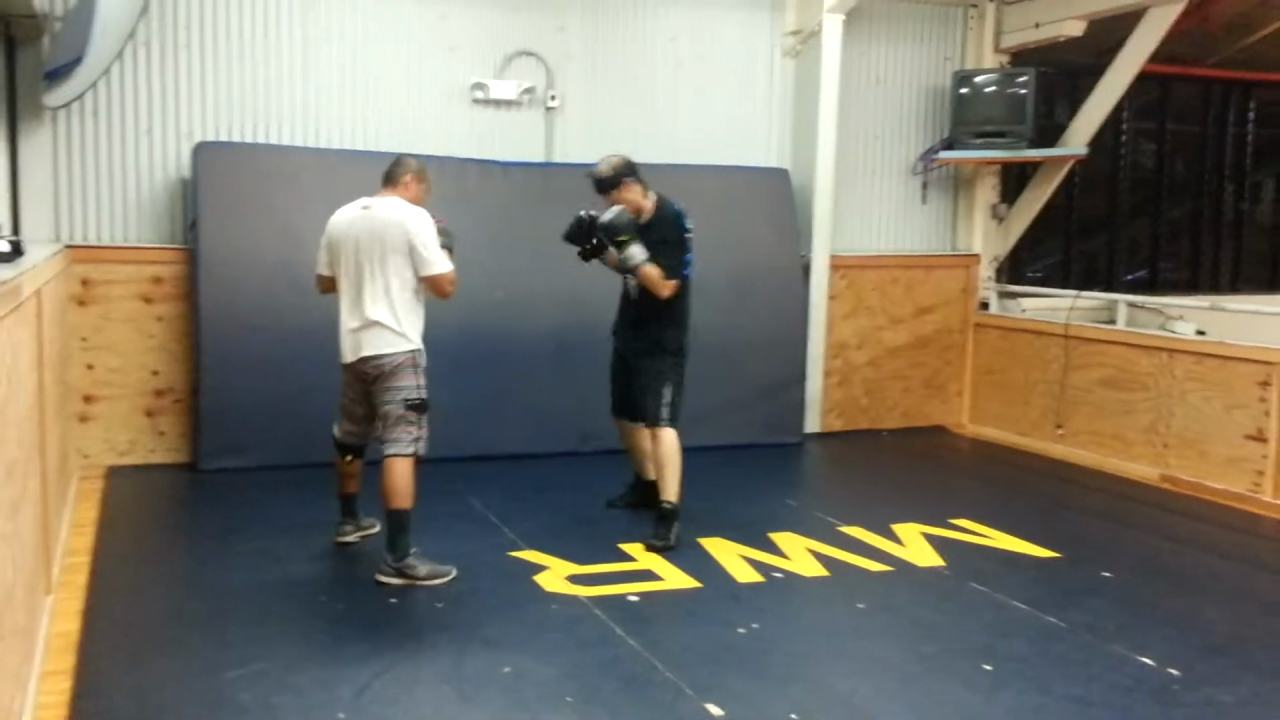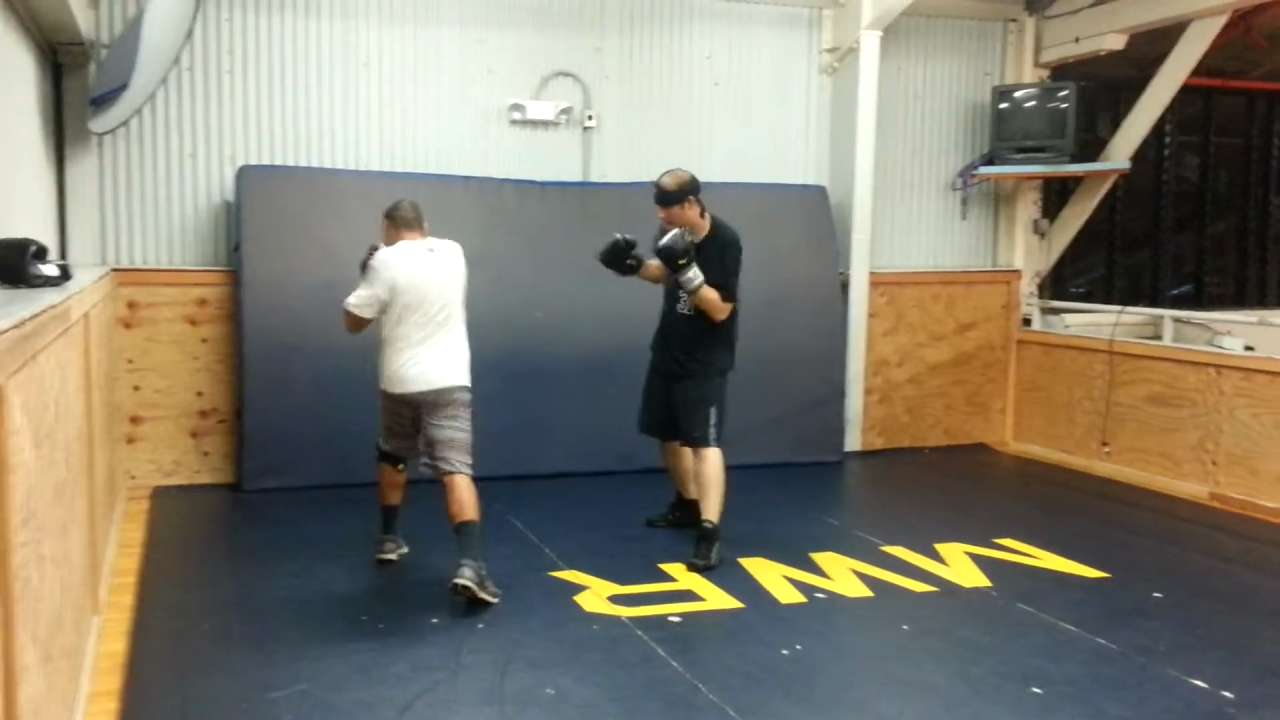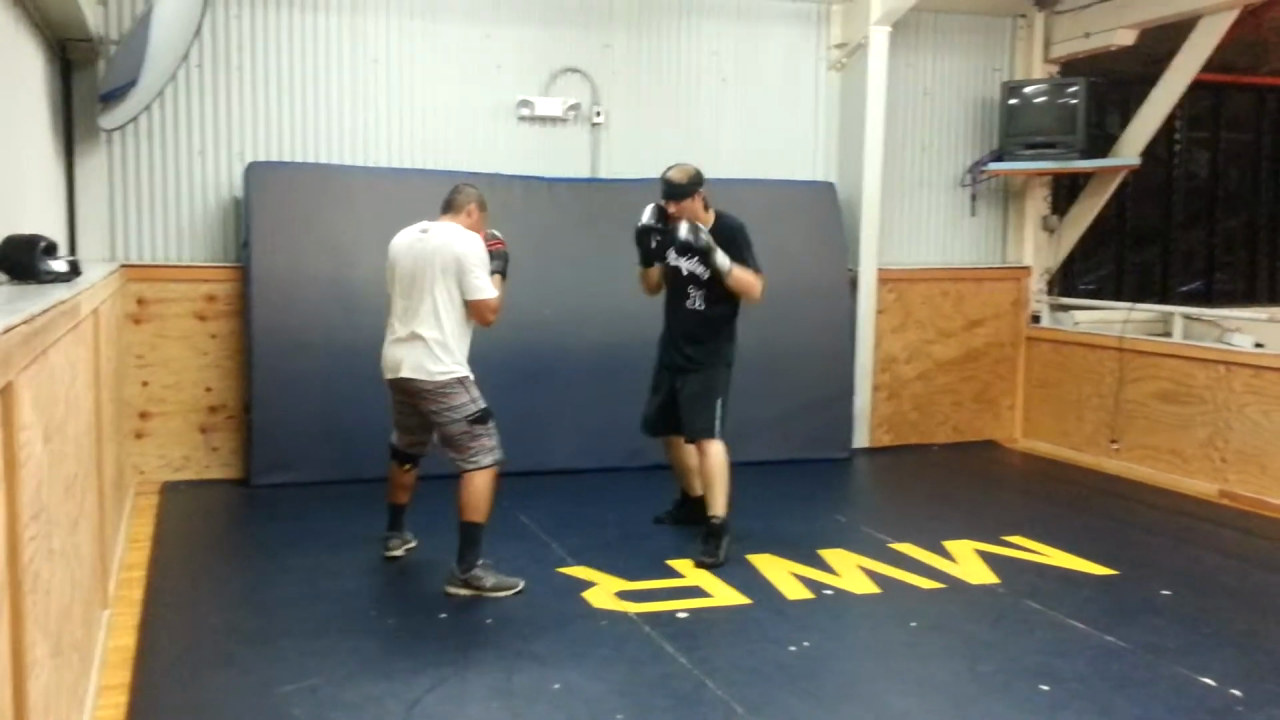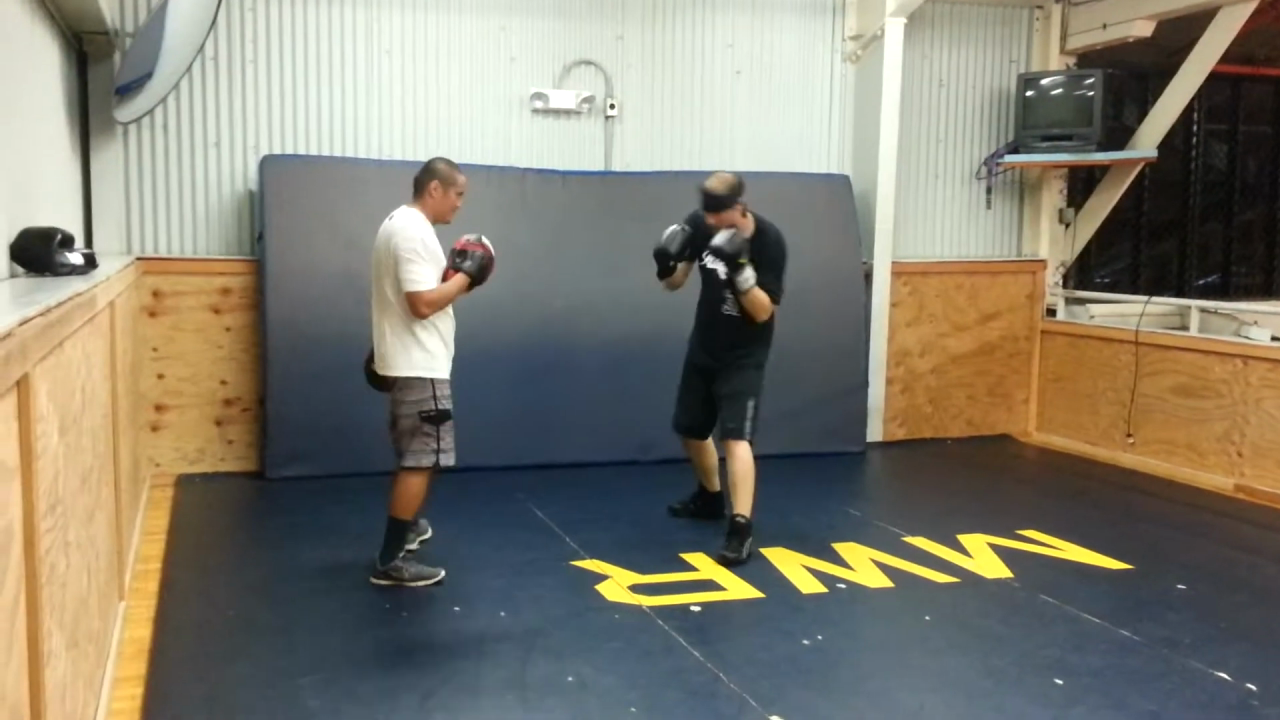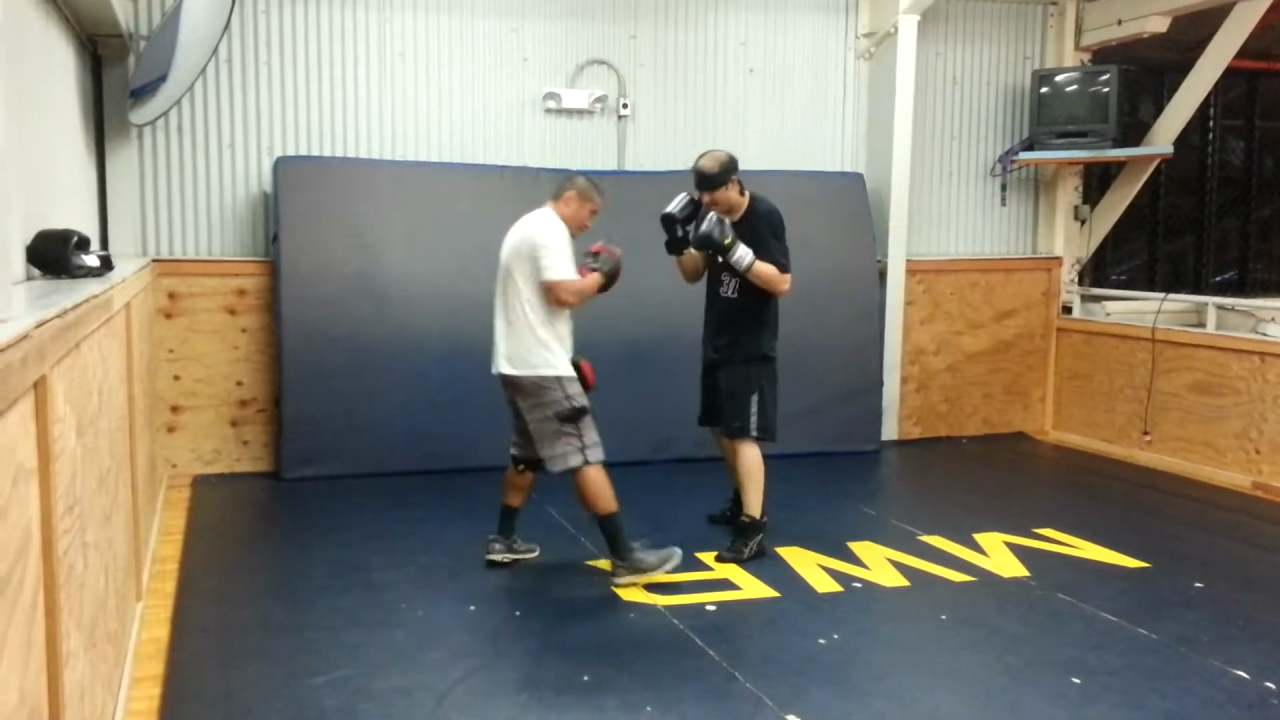
dt=1s
person 1, frame 1
left shoulder: (341, 219)
right shoulder: (413, 217)
left elbow: (325, 283)
right elbow: (445, 286)
right wrist: (443, 251)
left hip: (355, 349)
right hip: (396, 349)
left knee: (351, 438)
right knee: (401, 447)
left ankle: (349, 520)
right ankle: (398, 558)
person 1, frame 2
left shoulder: (386, 260)
right shoulder: (452, 252)
left elbow: (354, 322)
left hip: (401, 382)
right hip: (451, 381)
left knee: (393, 455)
right knee: (456, 471)
left ankle: (389, 538)
right ankle: (471, 564)
person 1, frame 3
left shoulder: (401, 239)
right shoulder: (467, 243)
right elbow: (487, 314)
right wrist: (497, 271)
left hip: (398, 366)
right hip: (440, 372)
left knee: (405, 451)
right knee: (482, 462)
left ankle: (395, 534)
right ankle: (468, 569)
person 1, frame 4
left shoulder: (397, 223)
right shoulder: (414, 232)
right elbow: (423, 304)
left wrist: (449, 272)
right wrist: (466, 275)
left hip: (400, 360)
right hip: (419, 365)
left knee: (411, 454)
right knee: (422, 460)
left ankle: (407, 526)
right ankle: (390, 560)
person 1, frame 5
left shoulder: (526, 228)
right shoulder: (550, 230)
right elbow: (564, 292)
left wrist: (584, 277)
right wrist: (599, 275)
left hip: (516, 362)
right hip: (541, 366)
left knee: (526, 452)
right knee: (583, 457)
left ankle: (503, 539)
right ankle: (625, 557)
person 2, frame 1
left shoulder: (668, 218)
right shoulder: (633, 215)
left elbow: (664, 287)
left wrist: (626, 244)
right wrist: (597, 246)
left hip: (662, 341)
right hip: (631, 334)
left knee: (659, 422)
right knee: (627, 415)
left ankle: (669, 513)
right ankle: (647, 485)
person 2, frame 2
left shoulder: (725, 241)
right shoulder: (671, 230)
left elbow: (720, 311)
left wrist: (688, 269)
right wrist: (628, 260)
left hip: (705, 360)
right hip: (667, 351)
left knee: (704, 442)
right knee: (667, 434)
left ankle: (709, 533)
right ankle: (688, 505)
person 2, frame 3
left shoulder: (730, 229)
right shoulder: (667, 227)
left elbow: (753, 290)
right elbow: (652, 288)
left wrist: (712, 253)
right wrist: (647, 252)
left hip: (710, 354)
right hip: (672, 349)
left knee: (706, 436)
right knee: (668, 430)
left ankle: (717, 528)
right ankle: (693, 501)
person 2, frame 4
left shoulder: (769, 240)
right shoulder: (700, 225)
left elbow: (763, 312)
right elbow: (674, 282)
left wrist: (740, 268)
right wrist: (666, 261)
left hip: (744, 357)
right hip: (703, 350)
left knee: (735, 438)
right knee: (691, 430)
left ankle: (741, 528)
right ankle: (710, 496)
person 2, frame 5
left shoulder: (764, 215)
right shoulder: (710, 214)
left elbow: (781, 283)
right elbow: (692, 275)
left wrist: (733, 249)
right wrist: (678, 240)
left hip: (751, 346)
right hip: (717, 340)
left knee: (743, 435)
right knee: (721, 430)
left ankle: (752, 528)
right ankle: (743, 502)
